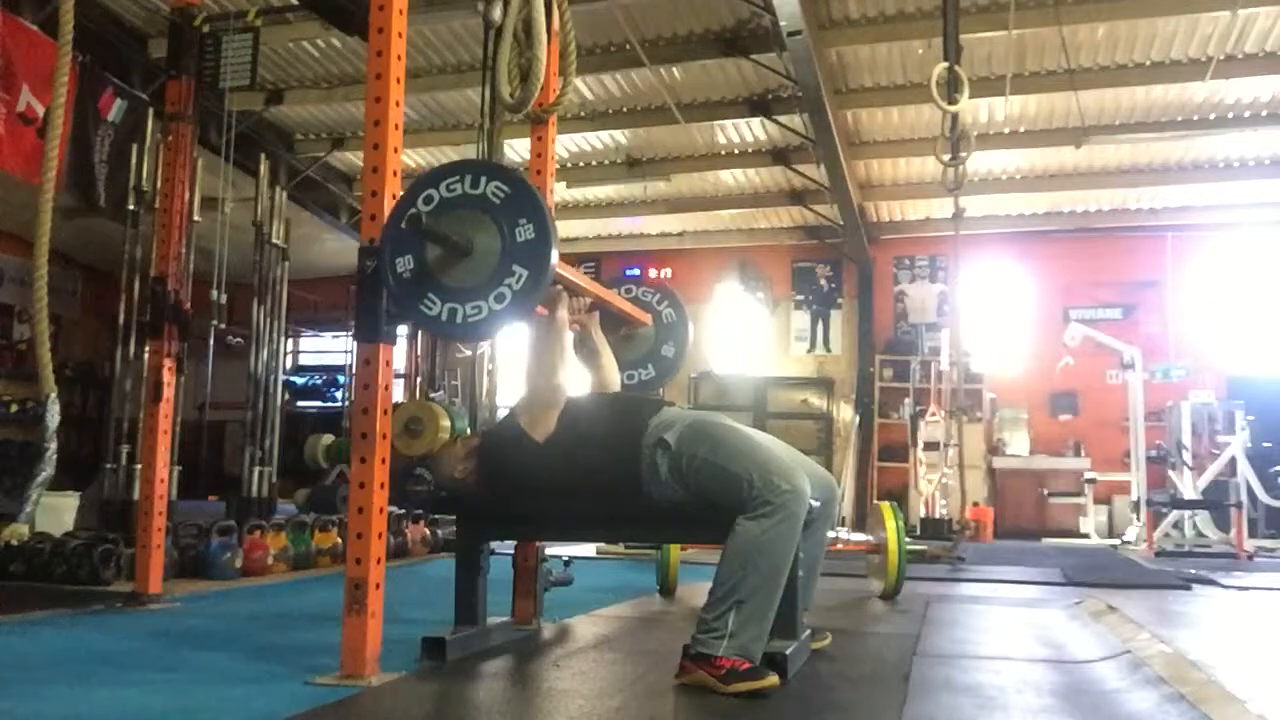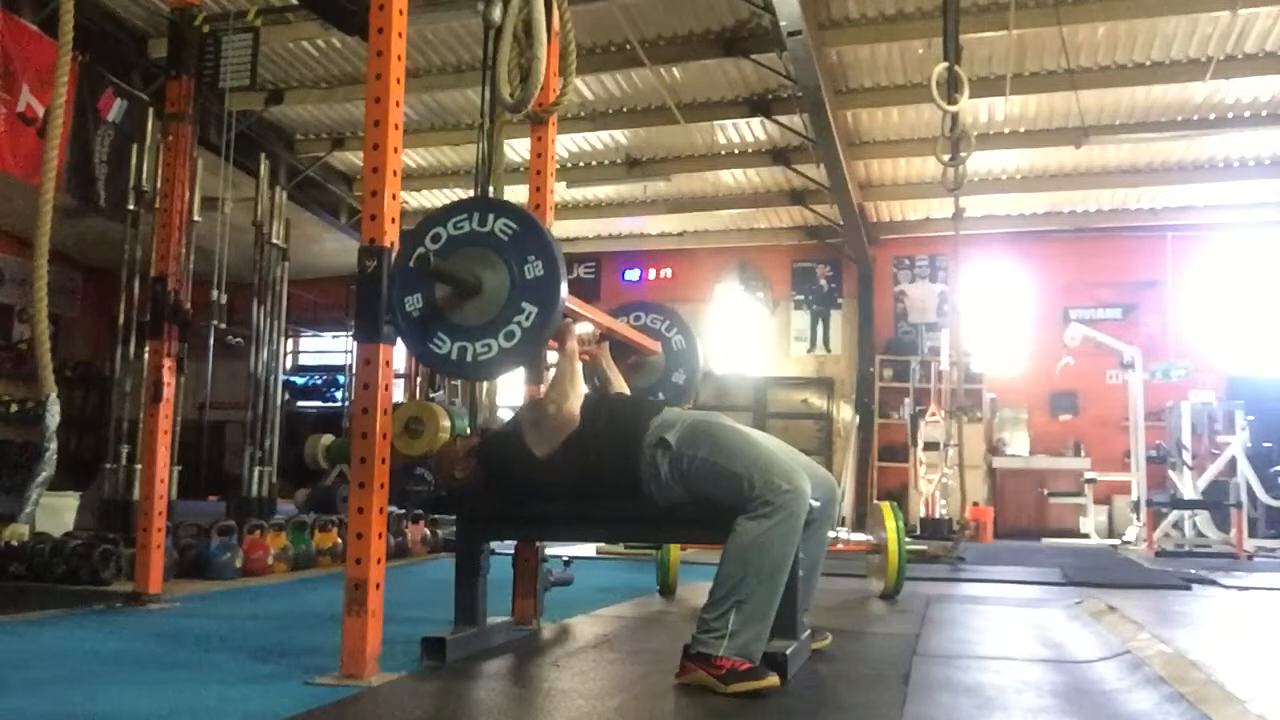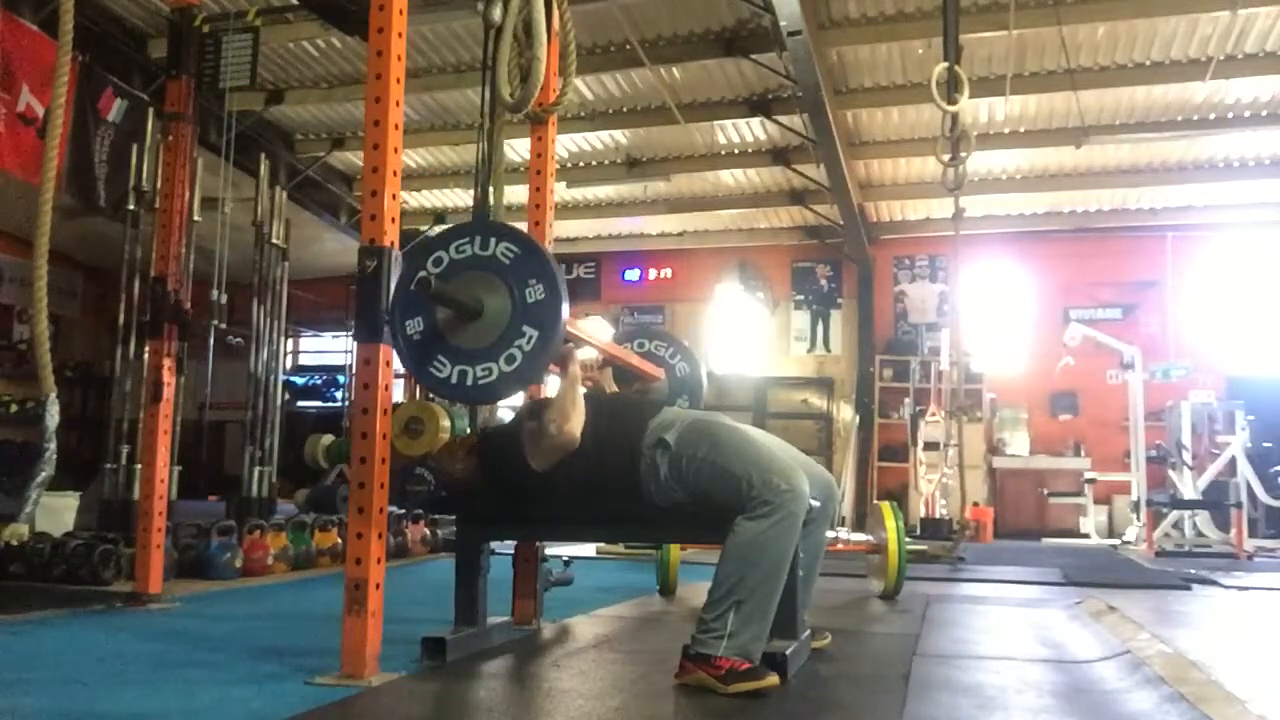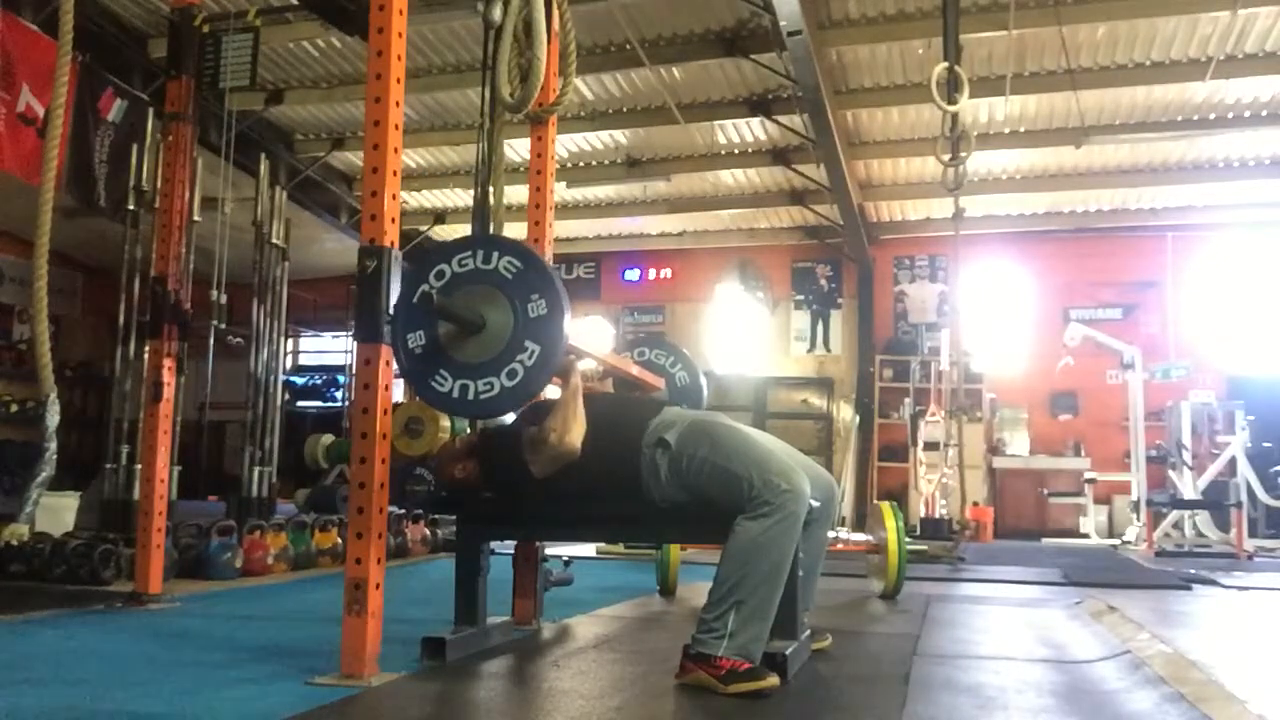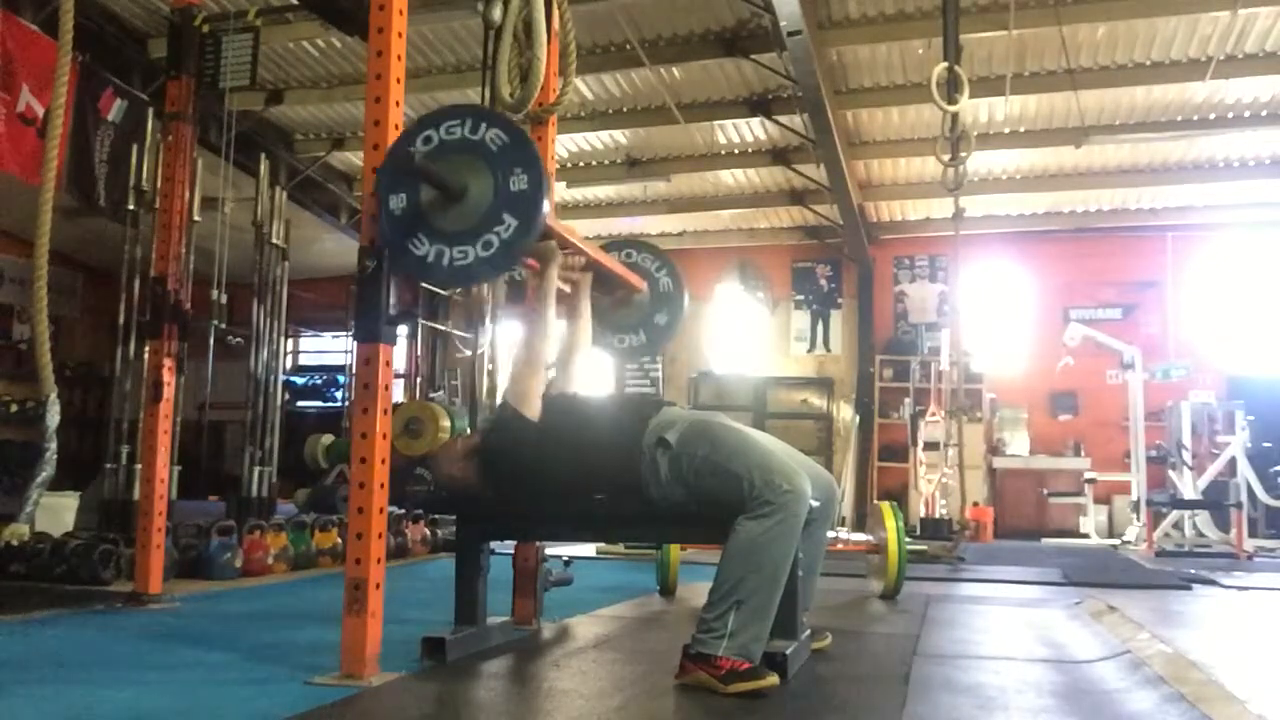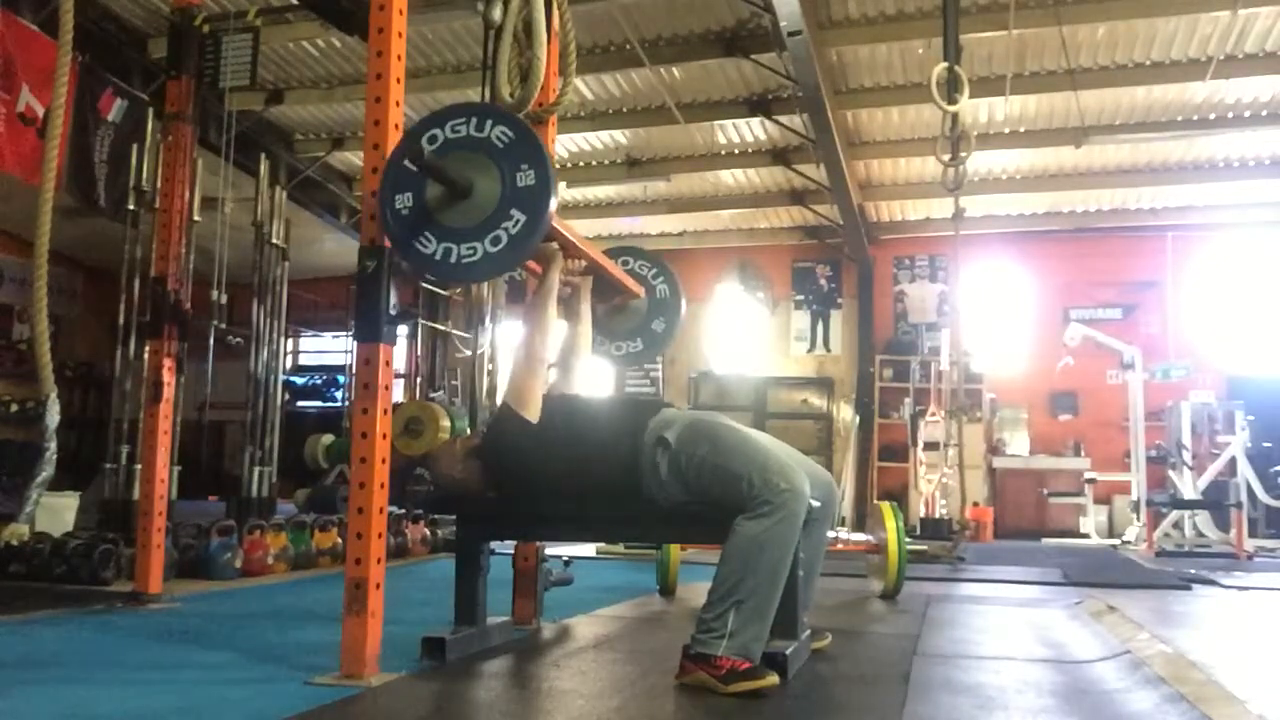
dt=0.7s
person 1, frame 1
left shoulder: (509, 445)
right shoulder: (502, 452)
left elbow: (609, 396)
right elbow: (550, 389)
left wrist: (590, 330)
right wrist: (557, 316)
left knee: (818, 490)
right knee: (782, 491)
left ankle: (780, 621)
right ankle: (715, 653)
person 1, frame 2
left shoulder: (509, 443)
right shoulder: (501, 454)
left elbow: (619, 411)
right elbow: (564, 413)
left wrist: (601, 359)
right wrist: (567, 347)
left knee: (818, 491)
right knee: (782, 491)
left ankle: (780, 621)
right ankle: (717, 653)
person 1, frame 3
left shoulder: (514, 440)
right shoulder: (501, 452)
right elbow: (564, 434)
left wrist: (602, 383)
right wrist: (571, 371)
left knee: (817, 490)
right knee: (781, 492)
left ankle: (776, 620)
right ankle: (716, 653)
person 1, frame 4
left shoulder: (514, 441)
right shoulder: (501, 453)
right elbow: (565, 443)
left wrist: (602, 391)
right wrist: (571, 381)
left knee: (817, 491)
right knee: (782, 492)
left ankle: (780, 621)
right ankle: (716, 653)
person 1, frame 5
left shoulder: (533, 432)
right shoulder: (505, 449)
left elbow: (569, 360)
right elbow: (533, 354)
left wrist: (582, 290)
right wrist: (548, 269)
left knee: (817, 490)
right knee: (784, 491)
left ankle: (779, 621)
right ankle: (716, 653)
person 1, frame 6
left shoulder: (538, 433)
right shoulder: (506, 452)
left elbow: (570, 364)
right elbow: (534, 354)
left wrist: (581, 294)
right wrist: (550, 272)
left knee: (817, 490)
right knee: (783, 490)
left ankle: (779, 622)
right ankle: (715, 652)
